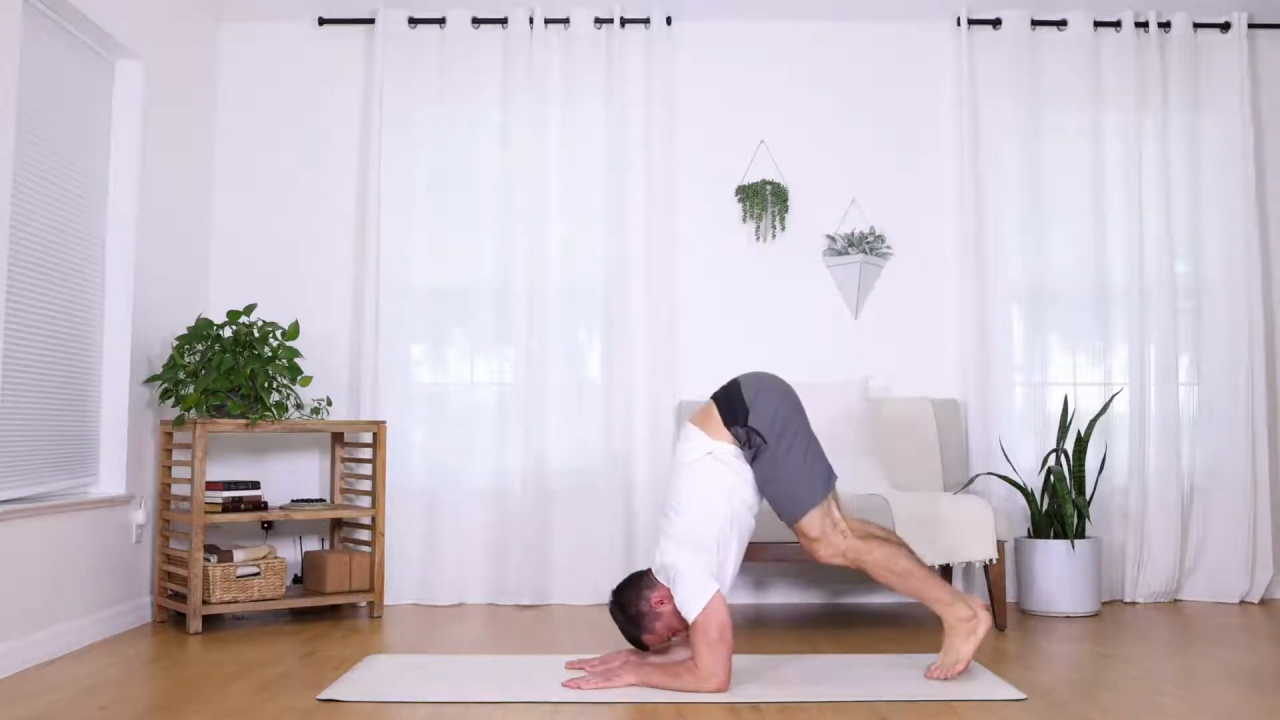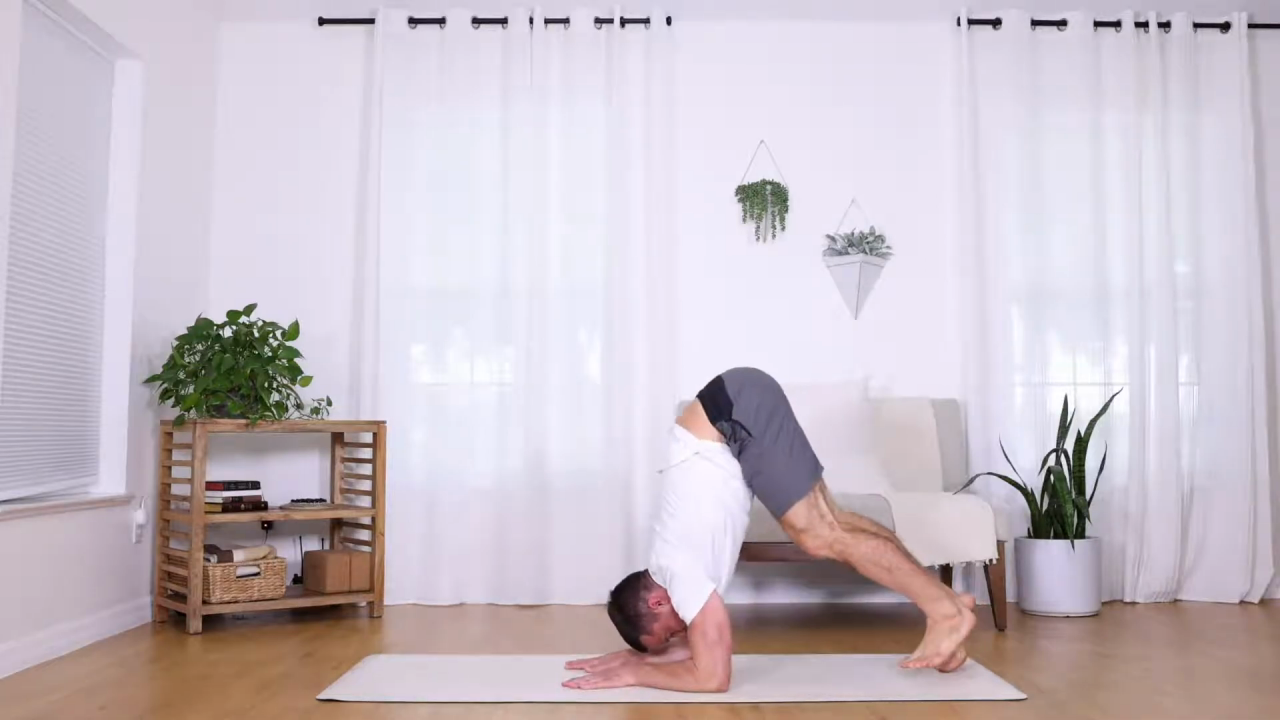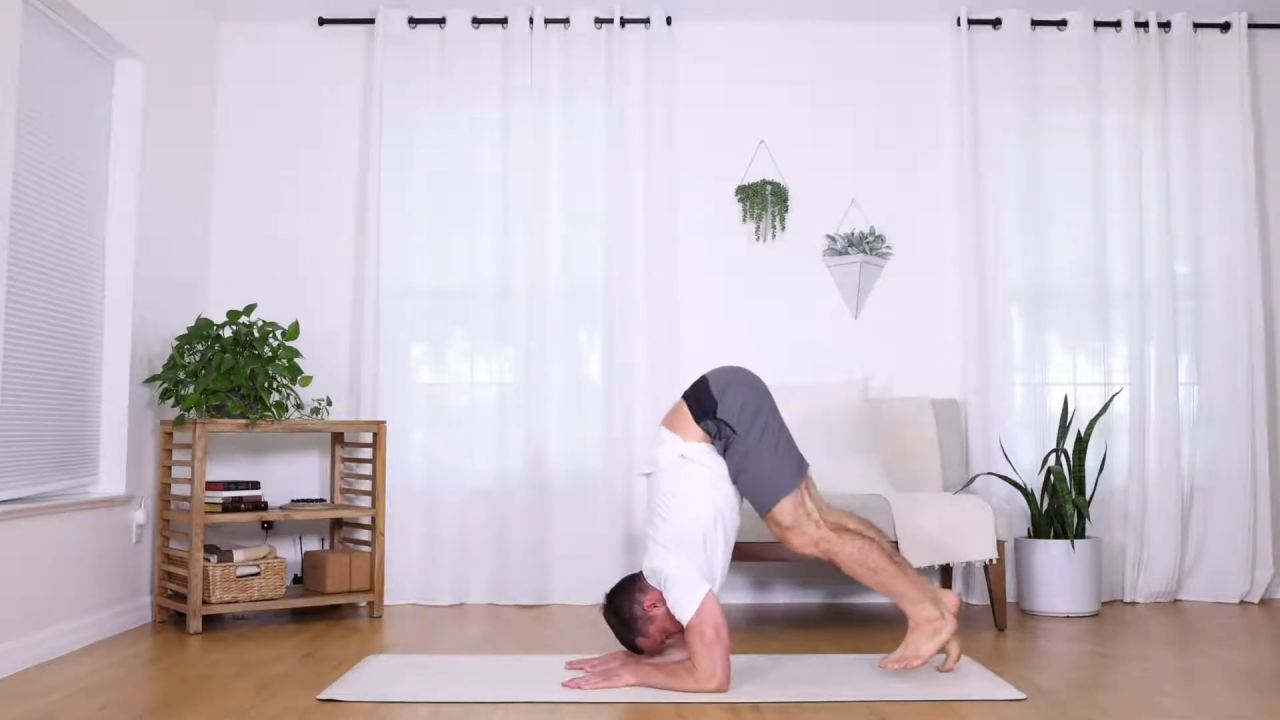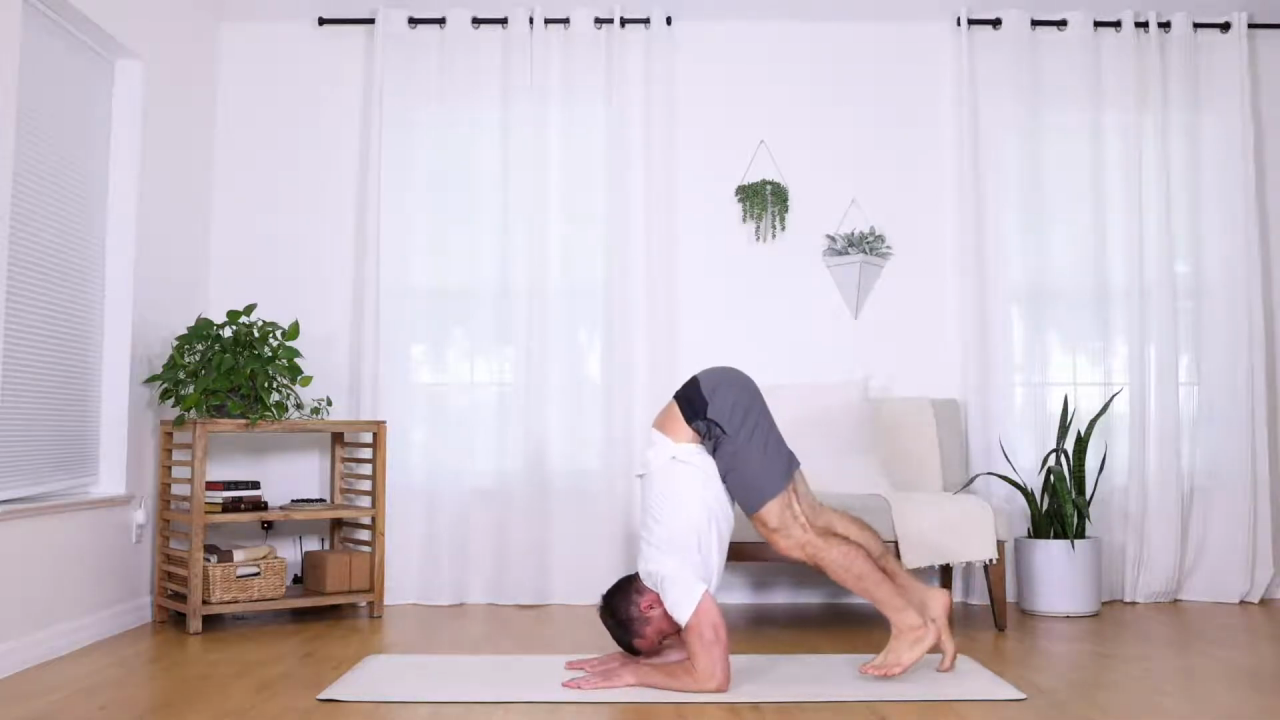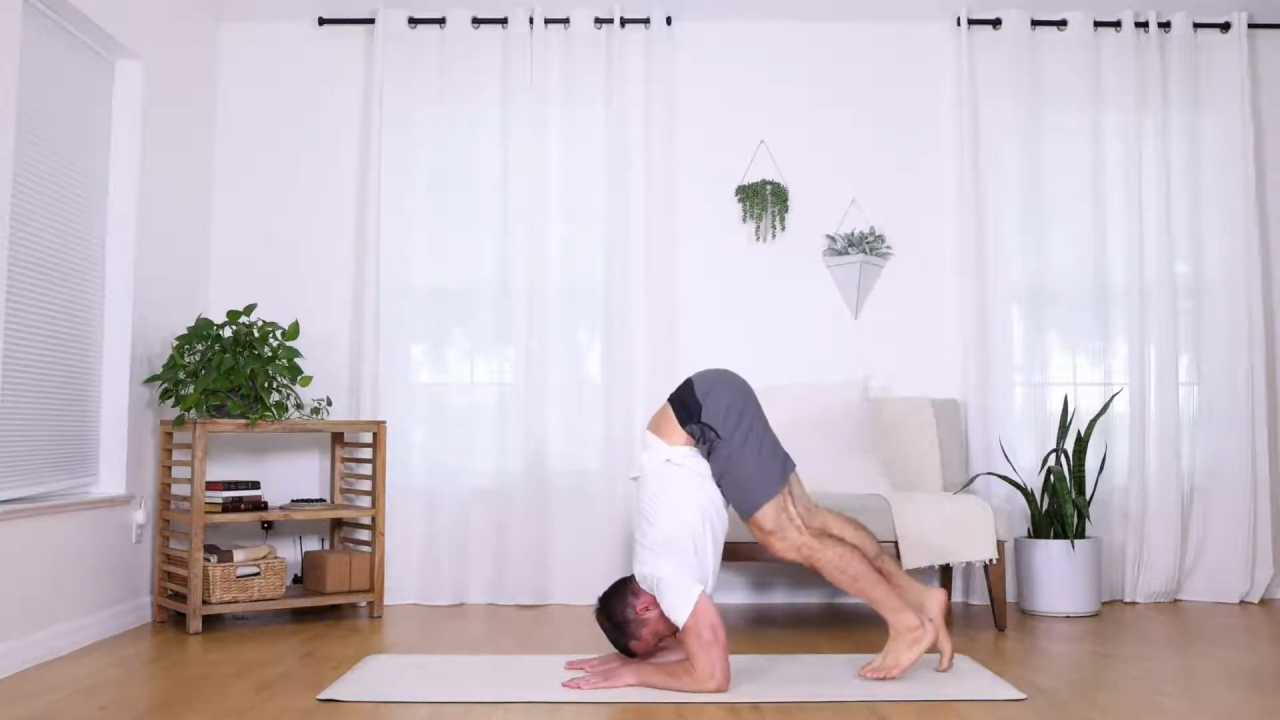
dt=0.2s
person 1, frame 1
left shoulder: (684, 573)
right shoulder: (678, 566)
left elbow: (713, 676)
right elbow: (705, 643)
left wrist: (635, 673)
right wrist: (632, 656)
left hip: (752, 412)
right hip: (748, 414)
left knee: (831, 543)
right knee: (832, 535)
left ankle: (960, 615)
right ankle: (959, 604)
person 1, frame 2
left shoulder: (680, 573)
right shoulder: (676, 567)
left elbow: (712, 677)
right elbow: (703, 641)
left wrist: (633, 673)
right wrist: (633, 657)
left hip: (737, 407)
right hip: (734, 411)
left knee: (819, 536)
right knee: (825, 525)
left ankle: (945, 611)
right ankle: (947, 601)
person 1, frame 3
left shoulder: (675, 574)
right shoulder: (671, 567)
left elbow: (712, 677)
right elbow: (699, 641)
left wrist: (633, 673)
right wrist: (631, 657)
right hip: (720, 410)
left knee: (806, 534)
right knee: (816, 520)
left ankle: (927, 614)
right ankle: (932, 598)
person 1, frame 4
left shoulder: (671, 575)
left elbow: (712, 677)
right elbow: (698, 641)
left wrist: (632, 673)
right wrist: (628, 658)
right hip: (712, 410)
left knee: (794, 537)
right knee: (811, 519)
left ankle: (911, 623)
right ankle: (923, 599)
person 1, frame 5
left shoulder: (667, 577)
left elbow: (712, 676)
right elbow: (695, 642)
left wrist: (632, 672)
right wrist: (626, 659)
right hip: (706, 412)
left knee: (791, 539)
right knee: (806, 520)
left ankle: (908, 624)
right ankle: (920, 598)
